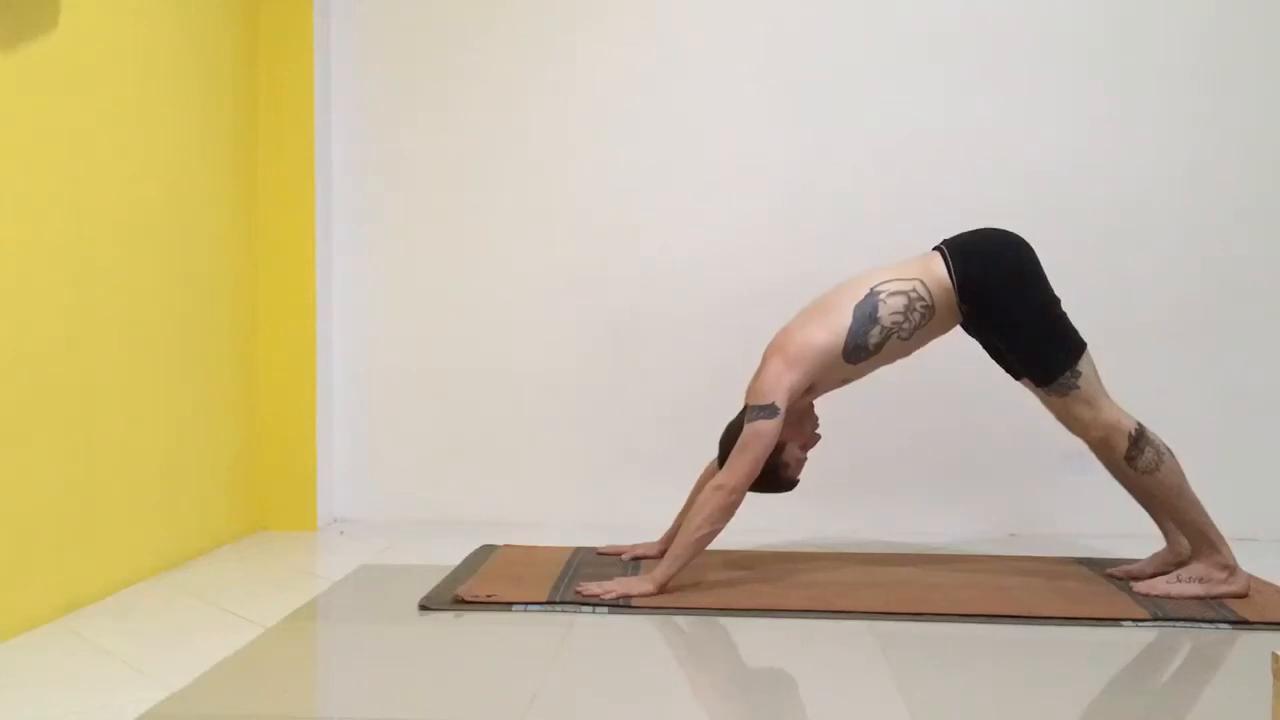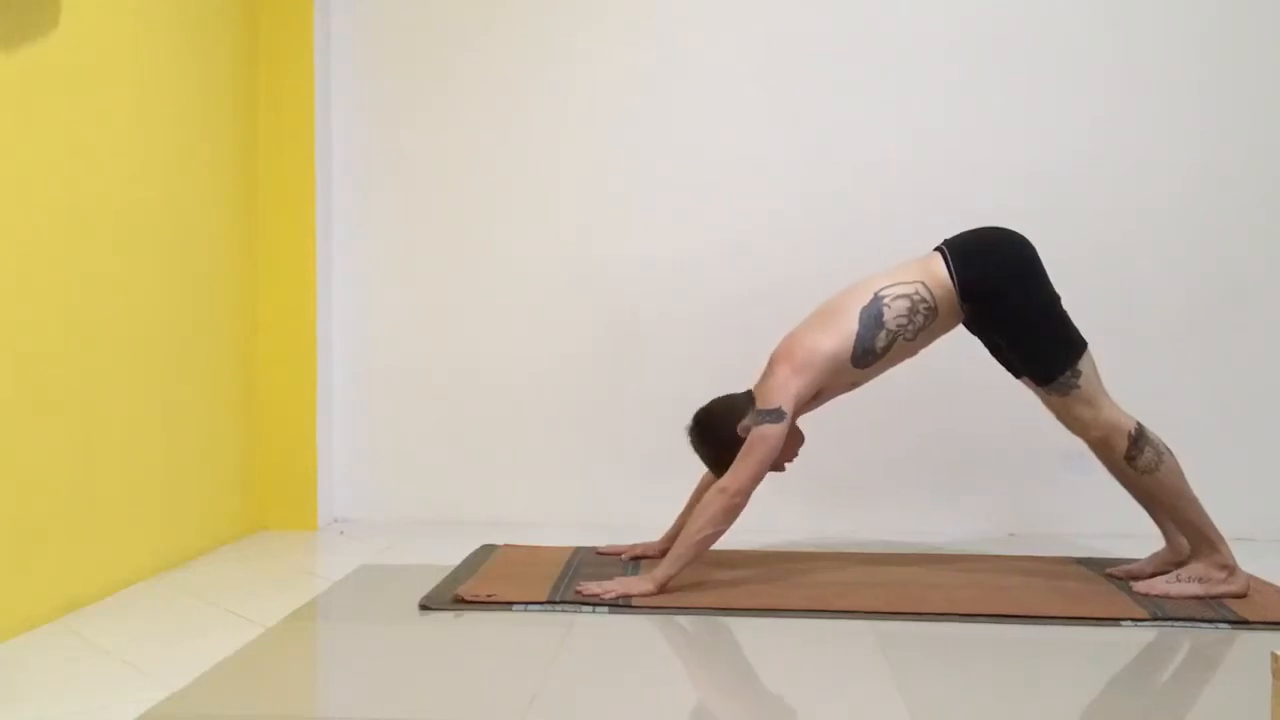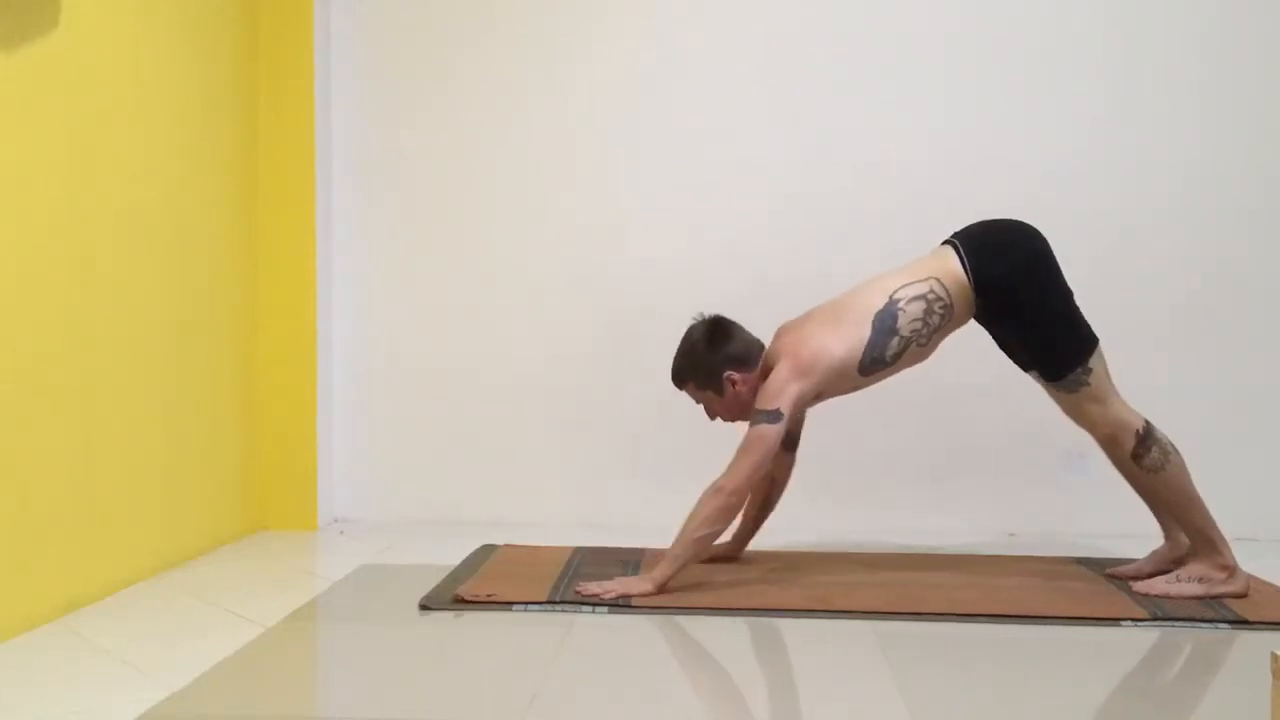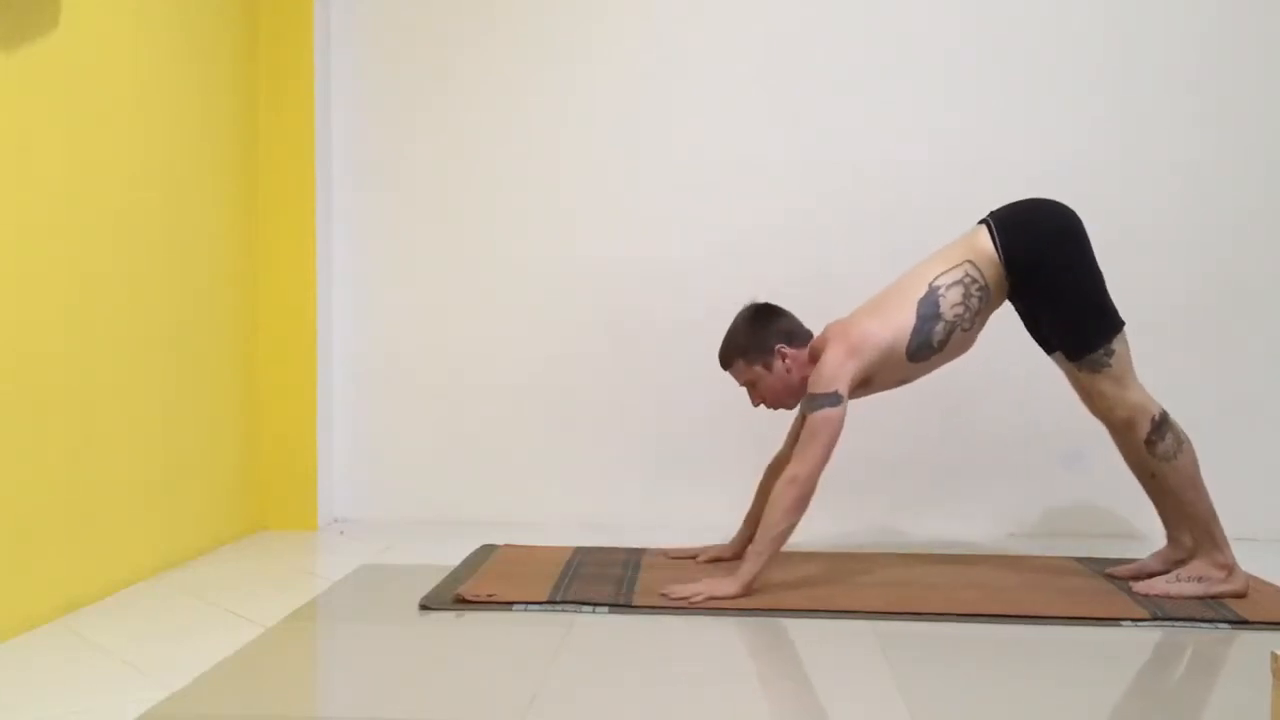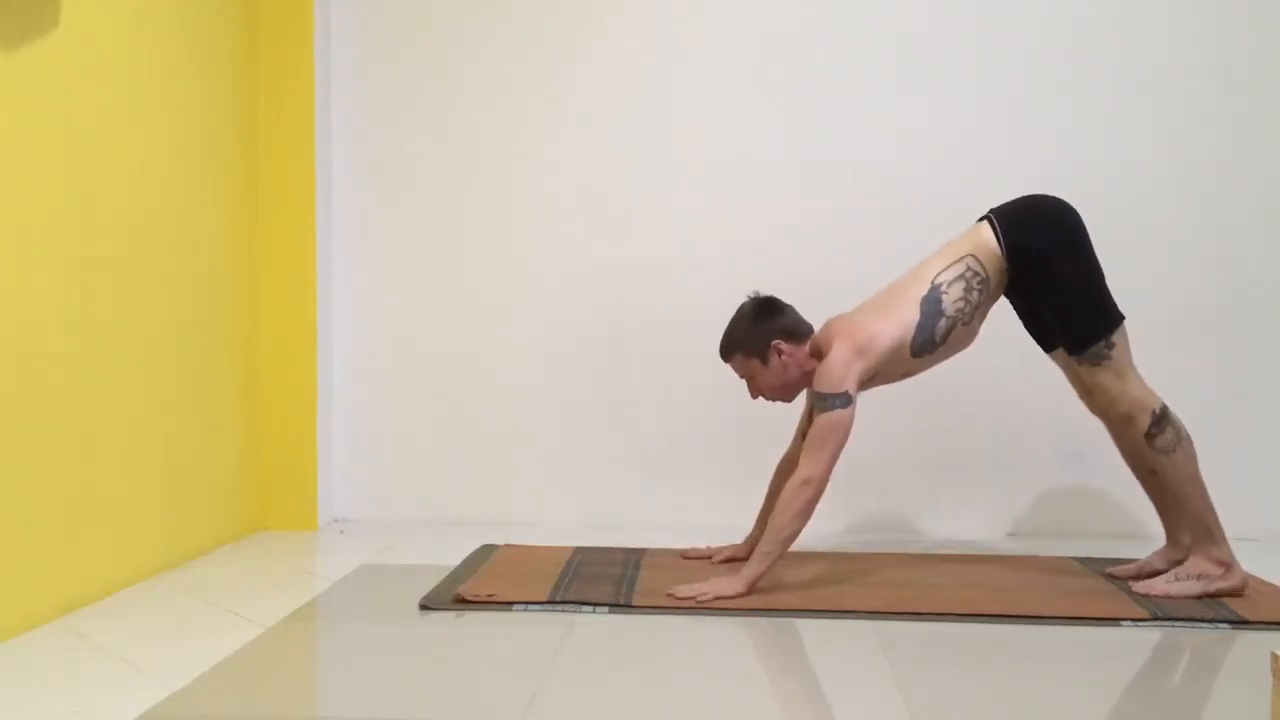
dt=1s
person 1, frame 1
left shoulder: (779, 382)
right shoulder: (785, 381)
left elbow: (727, 487)
right elbow: (720, 471)
left wrist: (655, 579)
right wrist: (664, 543)
left hip: (985, 273)
right hip: (973, 274)
left knee: (1098, 420)
right knee: (1091, 420)
left ankle: (1218, 561)
right ankle: (1179, 546)
person 1, frame 2
left shoulder: (784, 386)
right shoulder: (783, 382)
left elbow: (730, 493)
right elbow: (721, 474)
left wrist: (654, 579)
right wrist: (664, 541)
left hip: (989, 270)
right hip: (974, 273)
left knee: (1098, 419)
right knee: (1092, 422)
left ankle: (1217, 561)
right ankle: (1179, 545)
person 1, frame 3
left shoulder: (788, 376)
right shoulder: (785, 343)
left elbow: (730, 490)
right elbow: (781, 460)
left wrist: (654, 577)
right wrist: (735, 544)
left hip: (1000, 264)
right hip: (984, 263)
left knee: (1106, 416)
right knee: (1095, 416)
left ankle: (1218, 562)
right ankle: (1179, 543)
person 1, frame 4
left shoulder: (835, 364)
right shoulder: (828, 358)
left elbow: (799, 480)
right elbow: (784, 461)
left wrist: (741, 578)
right wrist: (739, 542)
left hip: (1035, 240)
right hip: (1015, 249)
left knee: (1121, 403)
right knee: (1113, 408)
left ankle: (1217, 561)
right ankle: (1183, 544)
person 1, frame 5
left shoulder: (839, 360)
right shoulder: (828, 348)
left elbow: (809, 480)
right elbow: (795, 457)
left wrist: (747, 577)
right wrist: (751, 543)
left hip: (1034, 237)
right hip: (1015, 248)
left knee: (1122, 397)
right knee: (1106, 403)
left ankle: (1215, 559)
right ankle: (1181, 544)
